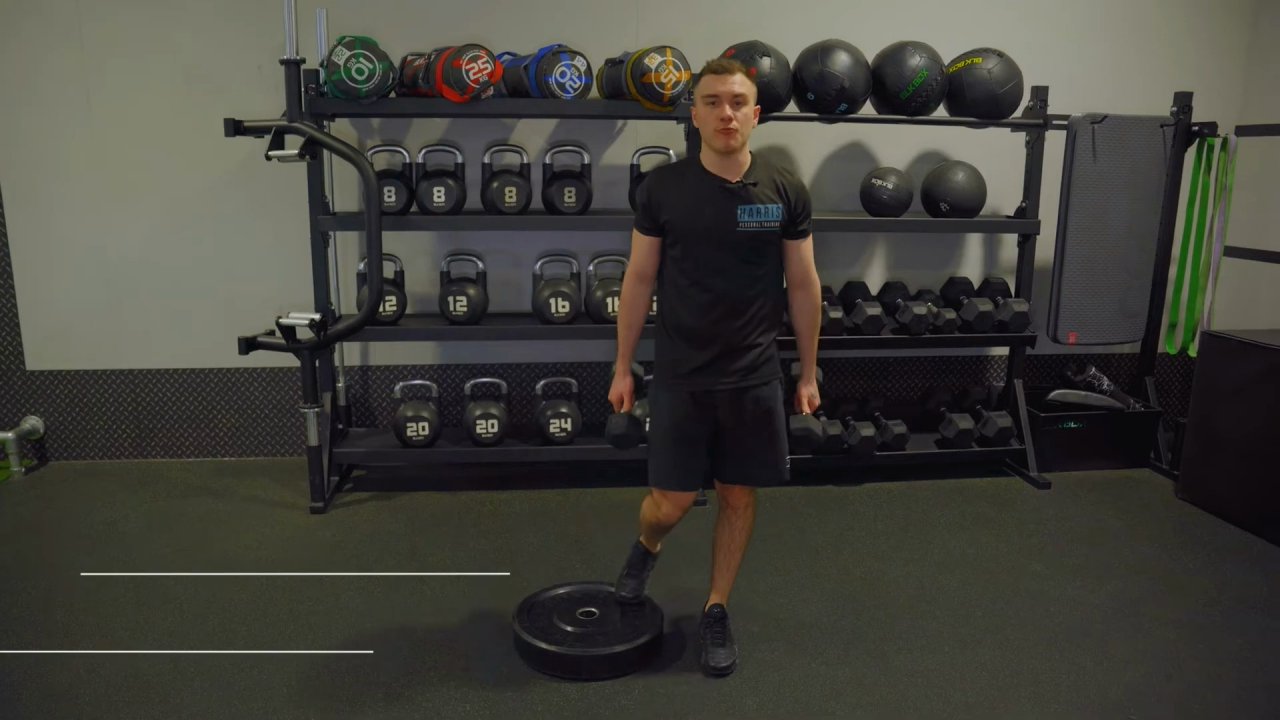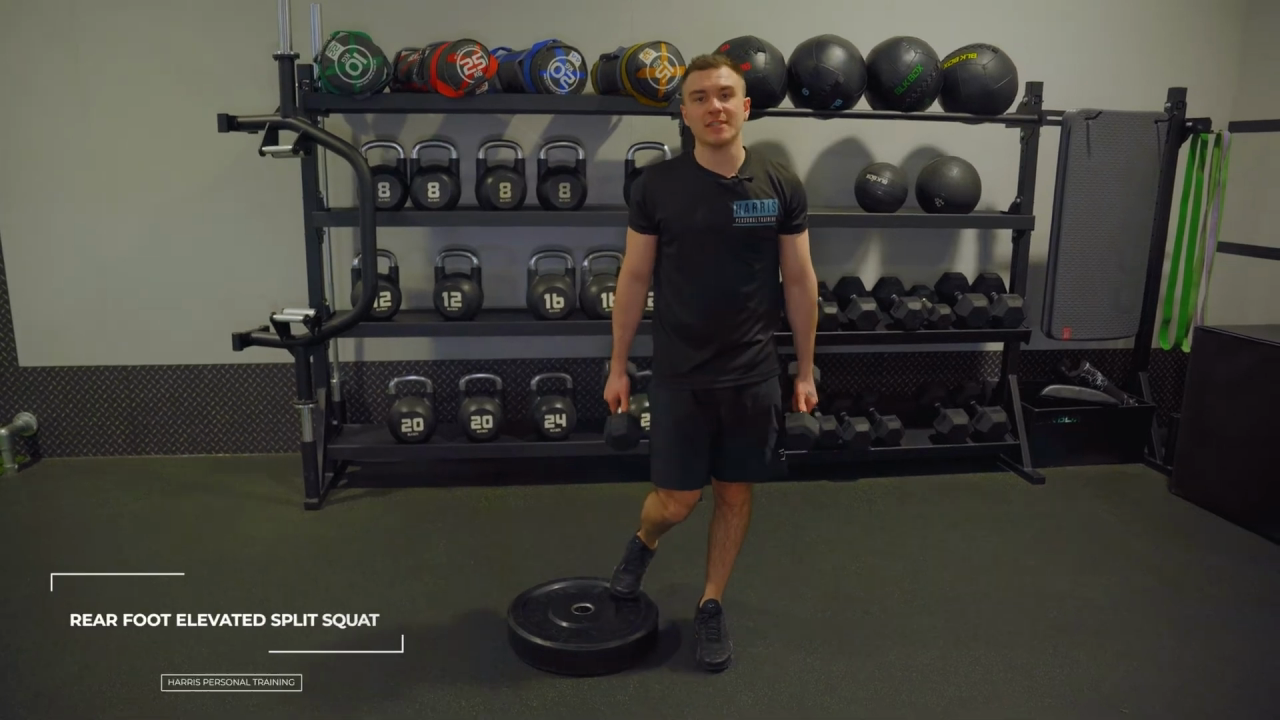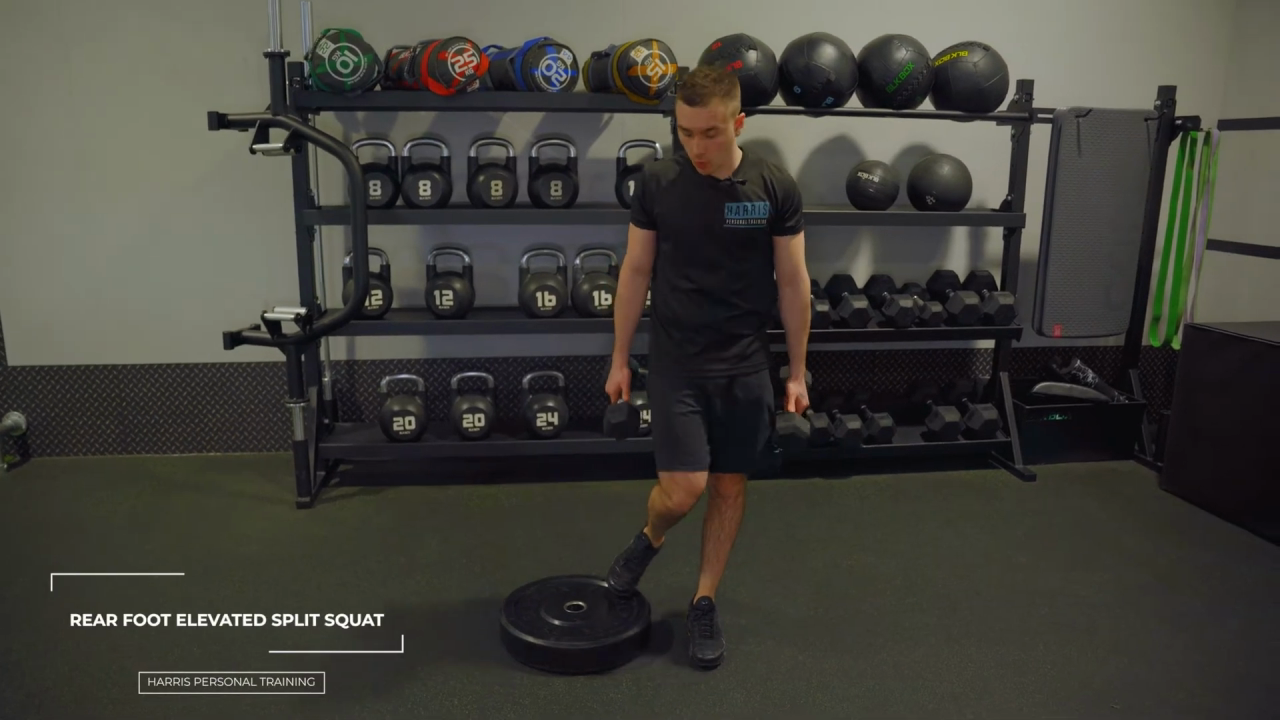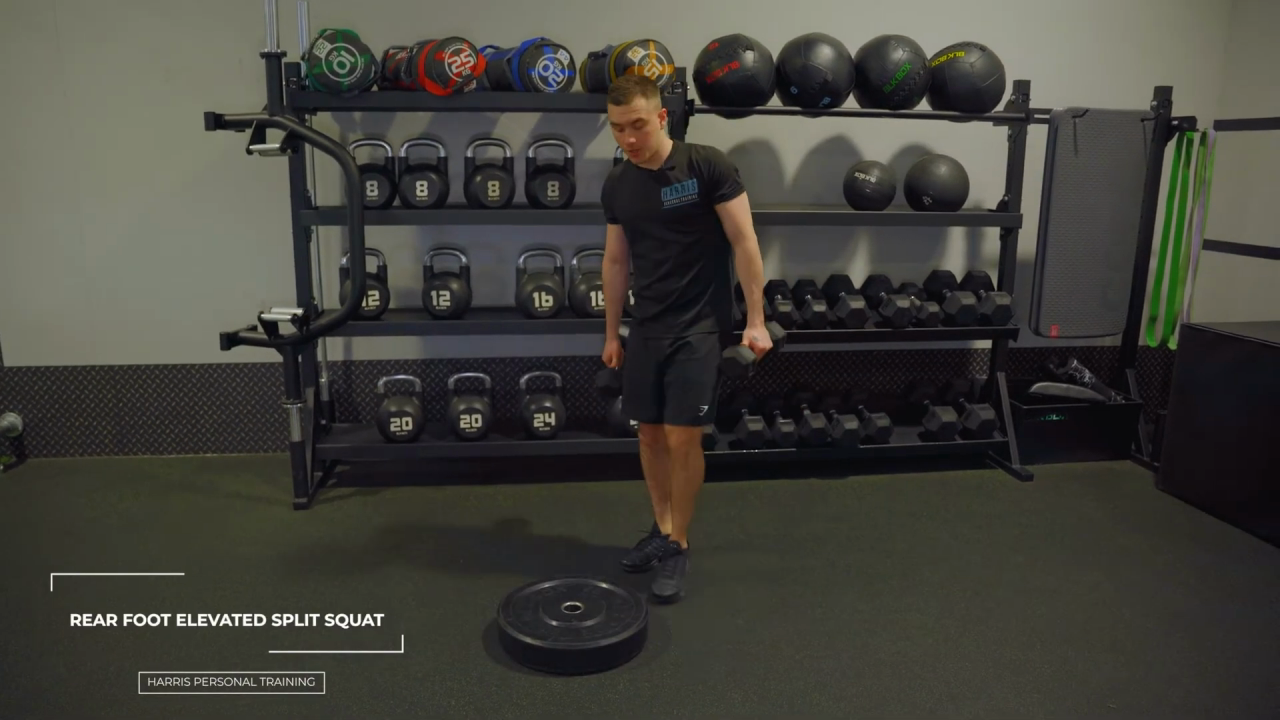
dt=1s
person 1, frame 1
left shoulder: (785, 191)
right shoulder: (662, 187)
left elbow: (803, 286)
right elbow: (639, 280)
left wrist: (808, 371)
right wrist: (623, 367)
left hip: (754, 377)
right hip: (681, 376)
left knee: (738, 496)
right knee: (672, 501)
left ankle: (715, 610)
right ankle: (645, 548)
person 1, frame 2
left shoulder: (780, 186)
right shoulder: (656, 185)
left elbow: (799, 281)
right elbow: (634, 278)
left wrist: (805, 370)
right wrist: (617, 366)
left hip: (752, 374)
right hip: (680, 375)
left knee: (734, 493)
right knee: (676, 500)
left ankle: (710, 605)
right ankle: (642, 542)
person 1, frame 3
left shoulder: (775, 188)
right shoulder: (657, 182)
left elbow: (793, 283)
right elbow: (636, 273)
left wrist: (797, 372)
right wrist: (619, 359)
left hip: (744, 364)
right hip: (676, 362)
left knee: (729, 486)
right knee: (683, 488)
left ankle: (704, 603)
right ankle: (648, 539)
person 1, frame 4
left shoulder: (707, 166)
right shoulder: (617, 185)
left elbow: (744, 243)
left wrist: (755, 320)
right wrist: (611, 333)
left hip: (700, 325)
right hip: (647, 327)
left knee: (683, 438)
right knee: (650, 434)
left ankle: (679, 545)
right ankle: (662, 531)
